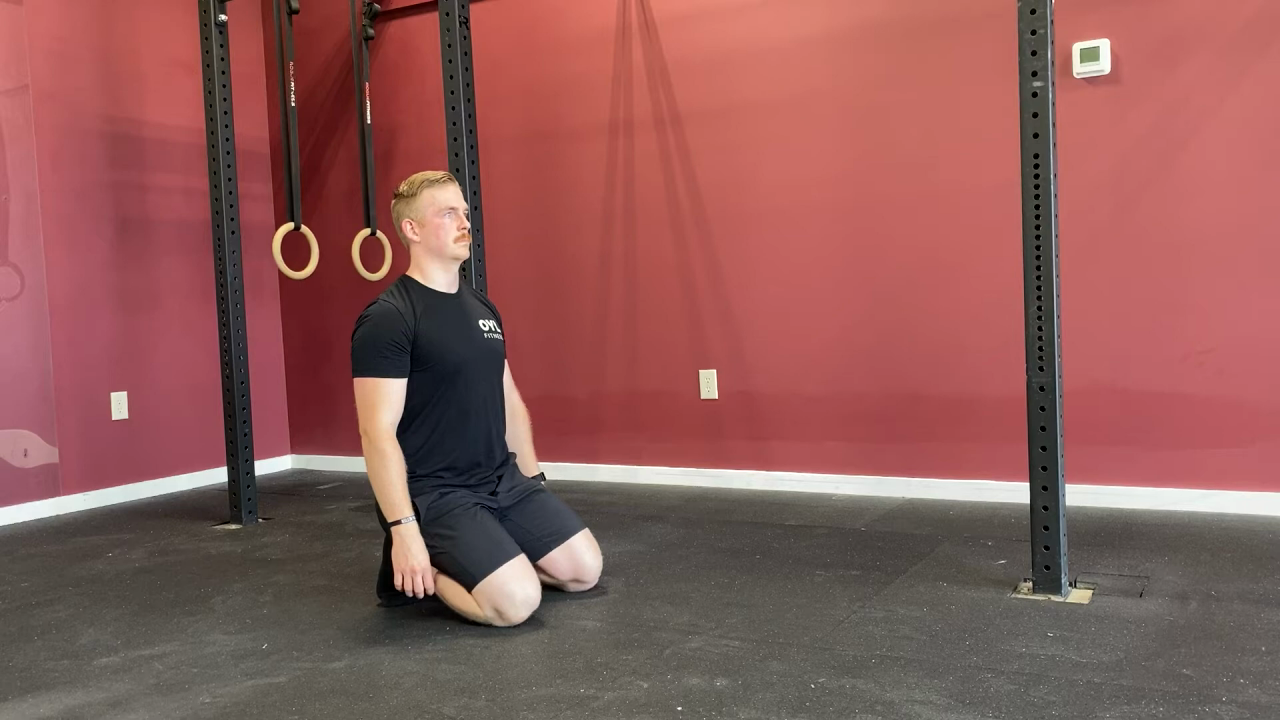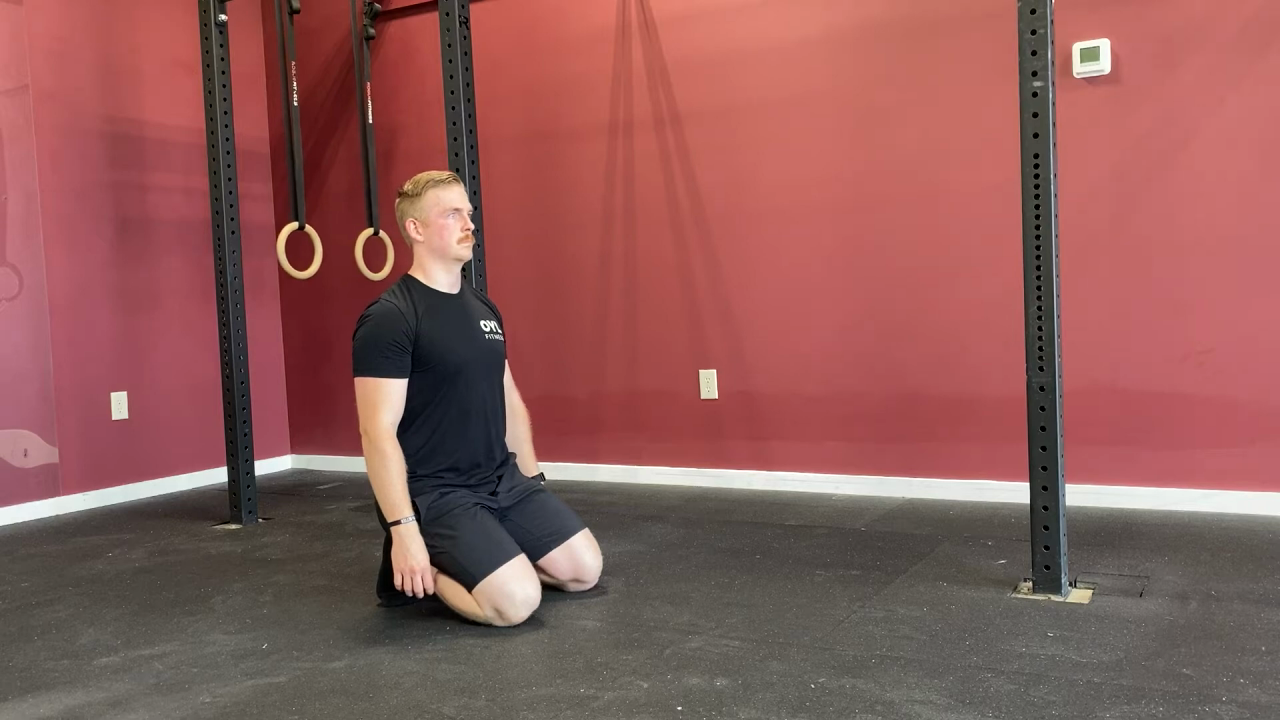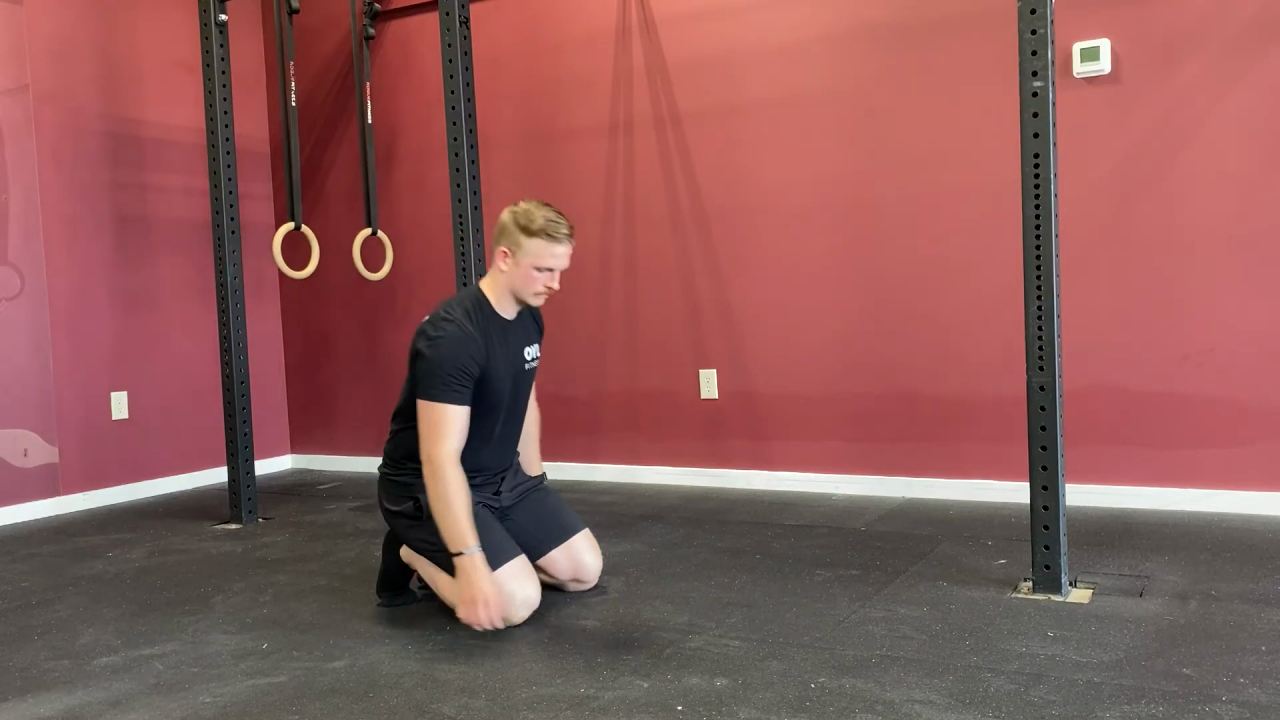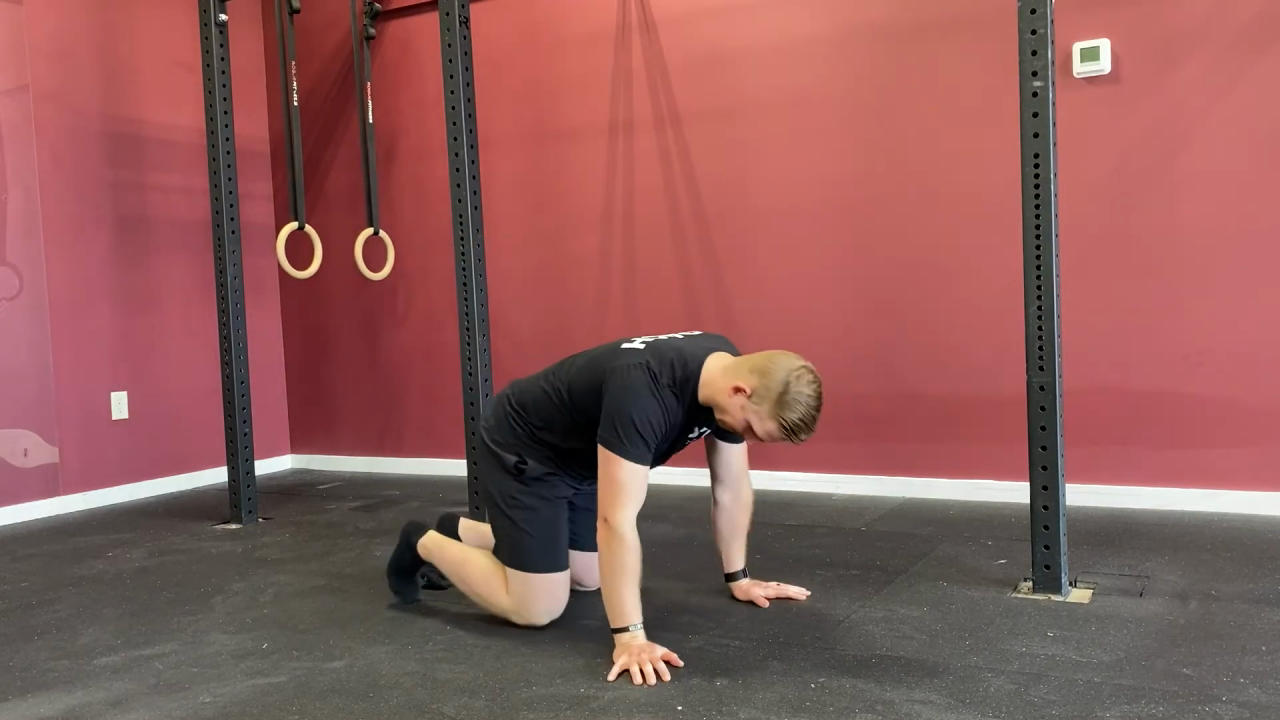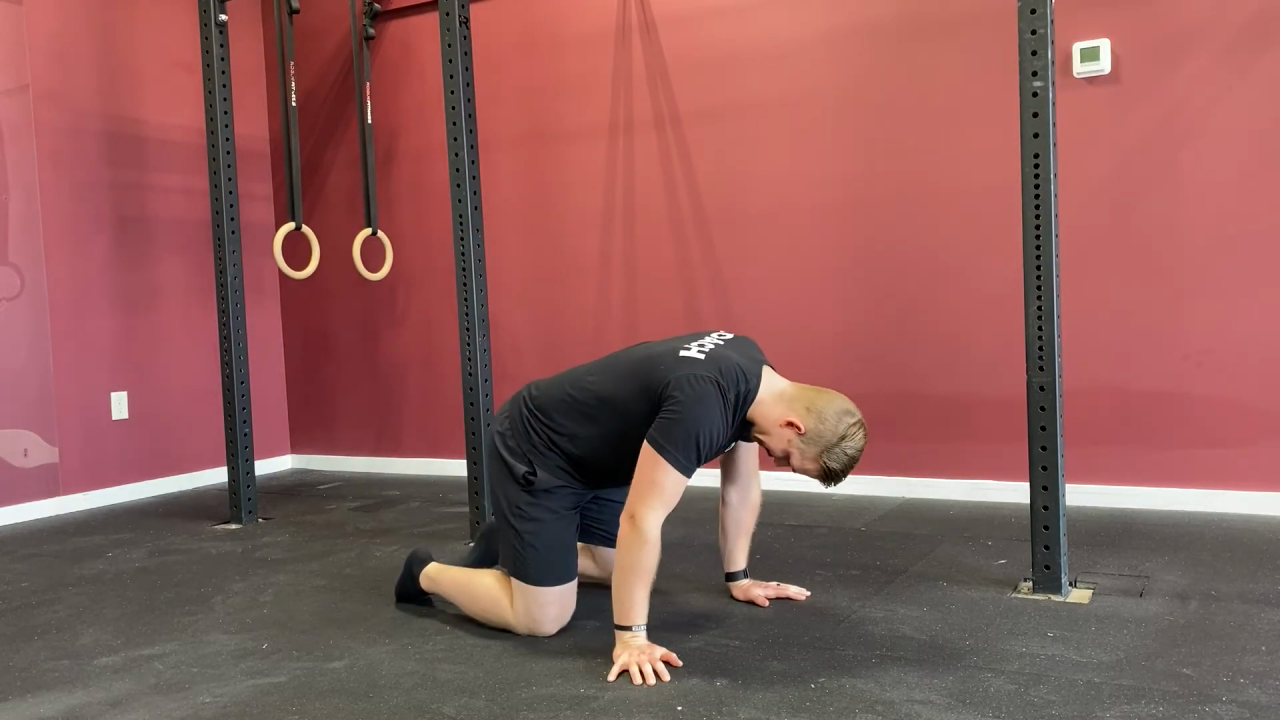
dt=1s
person 1, frame 1
left shoulder: (481, 307)
right shoulder: (389, 318)
right elbow: (378, 432)
left wrist: (534, 480)
right wrist: (404, 530)
left hip: (503, 479)
right hip: (433, 493)
left knee: (584, 568)
right knee: (516, 599)
left ankle: (457, 559)
right ankle: (415, 568)
person 1, frame 2
left shoulder: (483, 307)
right shoulder: (390, 318)
right elbow: (378, 432)
left wrist: (534, 481)
right wrist: (404, 530)
left hip: (503, 479)
right hip: (434, 493)
left knee: (584, 569)
right knee: (516, 600)
left ankle: (466, 557)
right ankle: (417, 566)
person 1, frame 3
left shoulder: (529, 316)
right shoulder: (452, 336)
right elbow: (440, 460)
left wrist: (536, 483)
right wrist: (469, 562)
left hip: (502, 476)
right hip: (431, 489)
left knee: (584, 569)
right knee: (515, 600)
left ankle: (447, 548)
right ankle: (413, 556)
person 1, frame 4
left shoulder: (729, 374)
right shoulder: (644, 390)
left elbow: (732, 488)
right elbow: (617, 520)
left wrist: (738, 577)
right wrist: (629, 637)
left hip: (578, 455)
right hip: (521, 449)
left knee: (587, 577)
right knee: (537, 608)
left ankle: (461, 531)
right ankle: (426, 545)
person 1, frame 5
left shoulder: (754, 380)
right shoulder: (703, 403)
left elbow: (740, 487)
right elbow: (641, 519)
left wrist: (738, 578)
right wrist: (631, 637)
left hip: (593, 451)
right hip: (534, 451)
left knee: (624, 567)
right knee: (543, 619)
left ankle: (507, 542)
right ankle: (426, 574)
